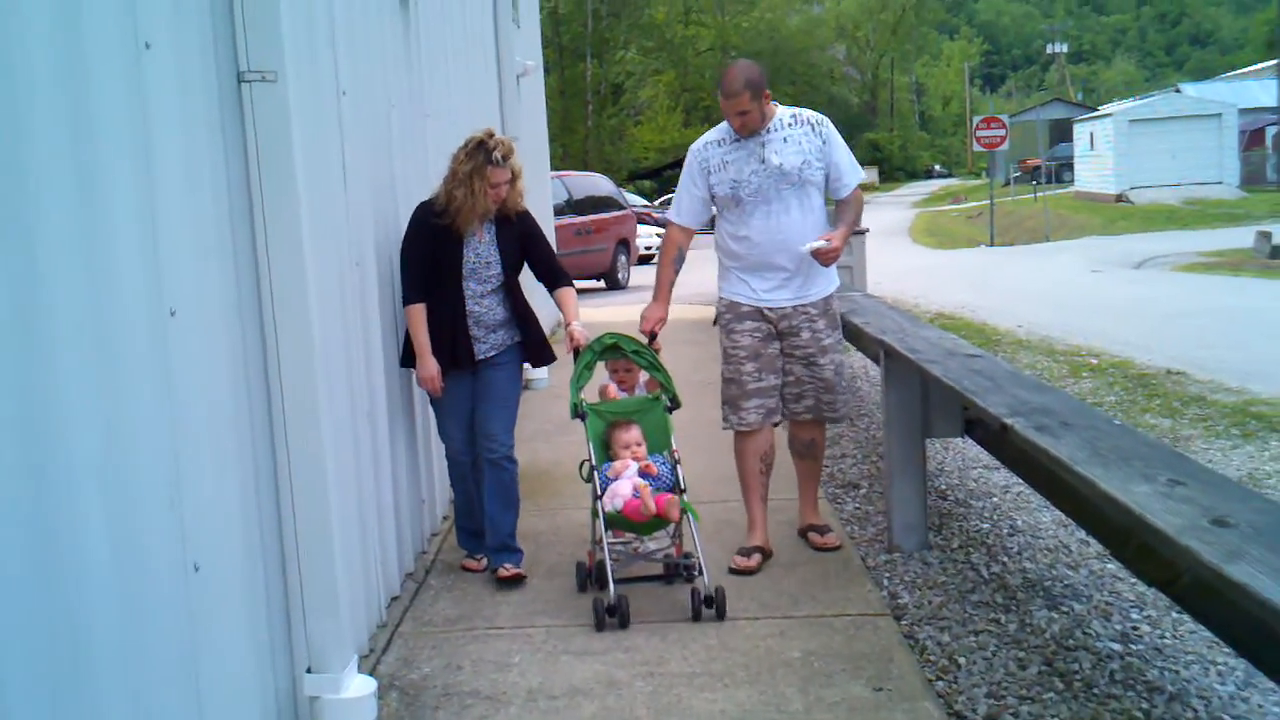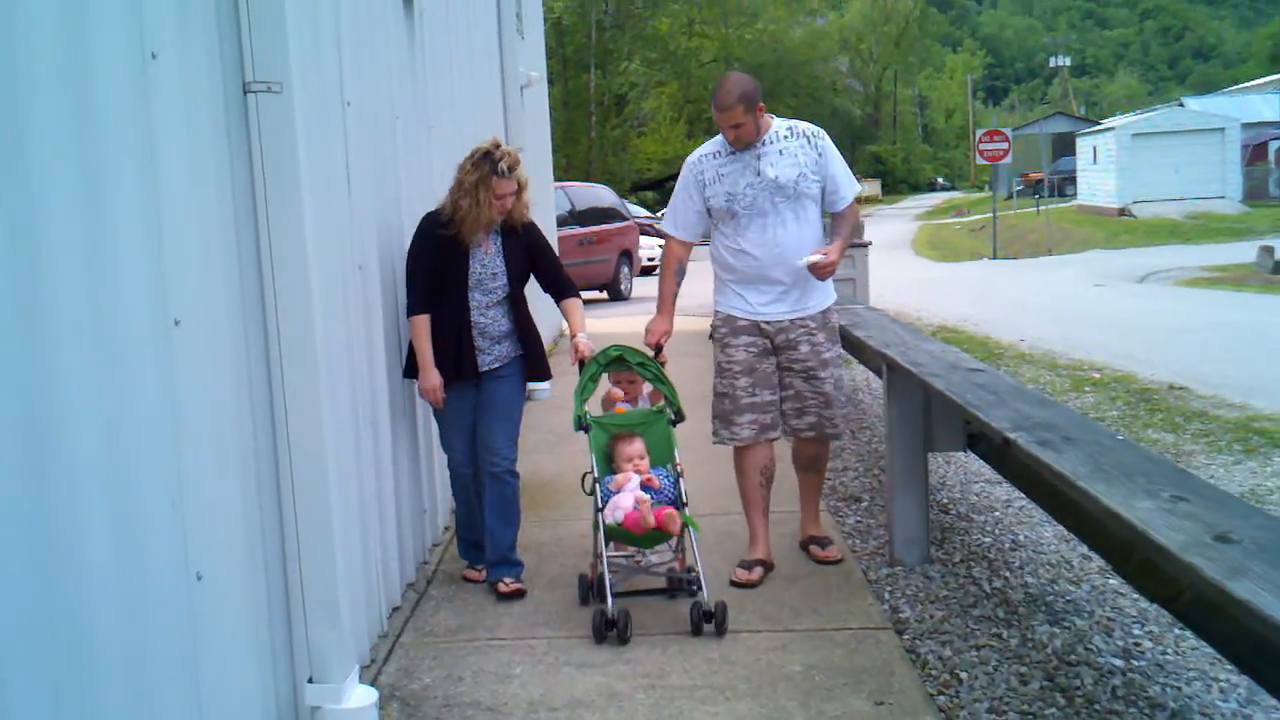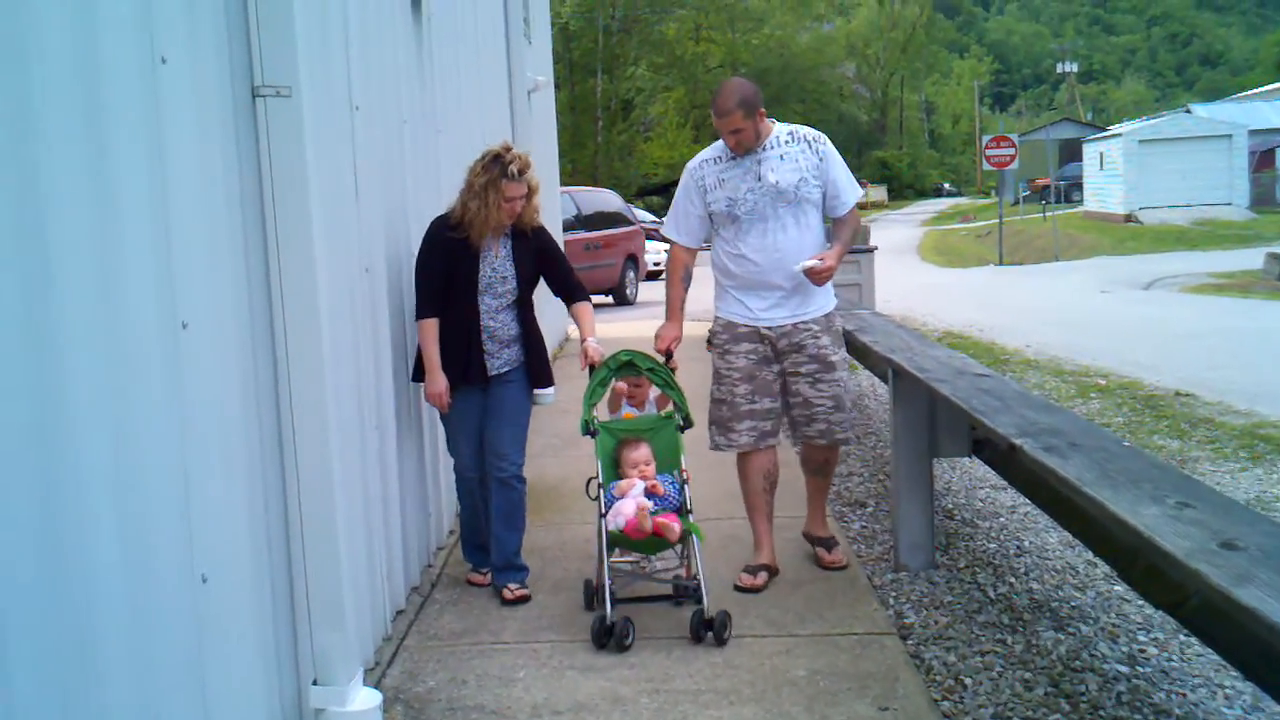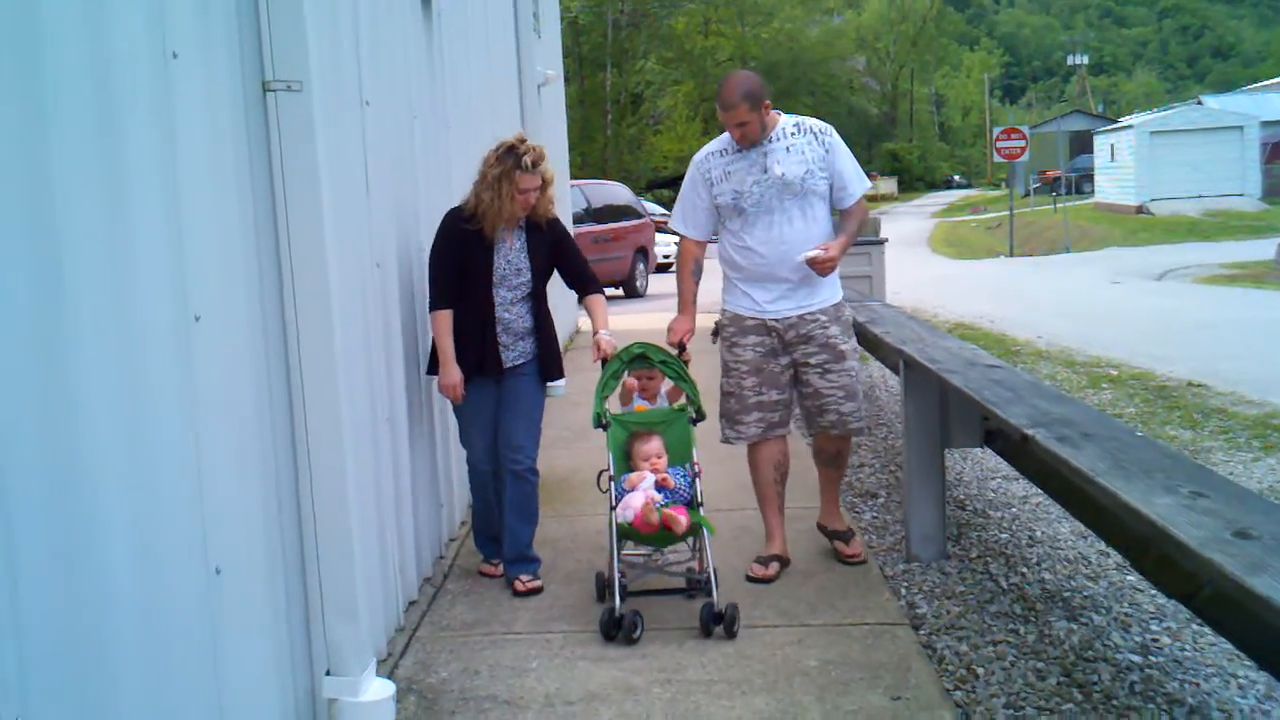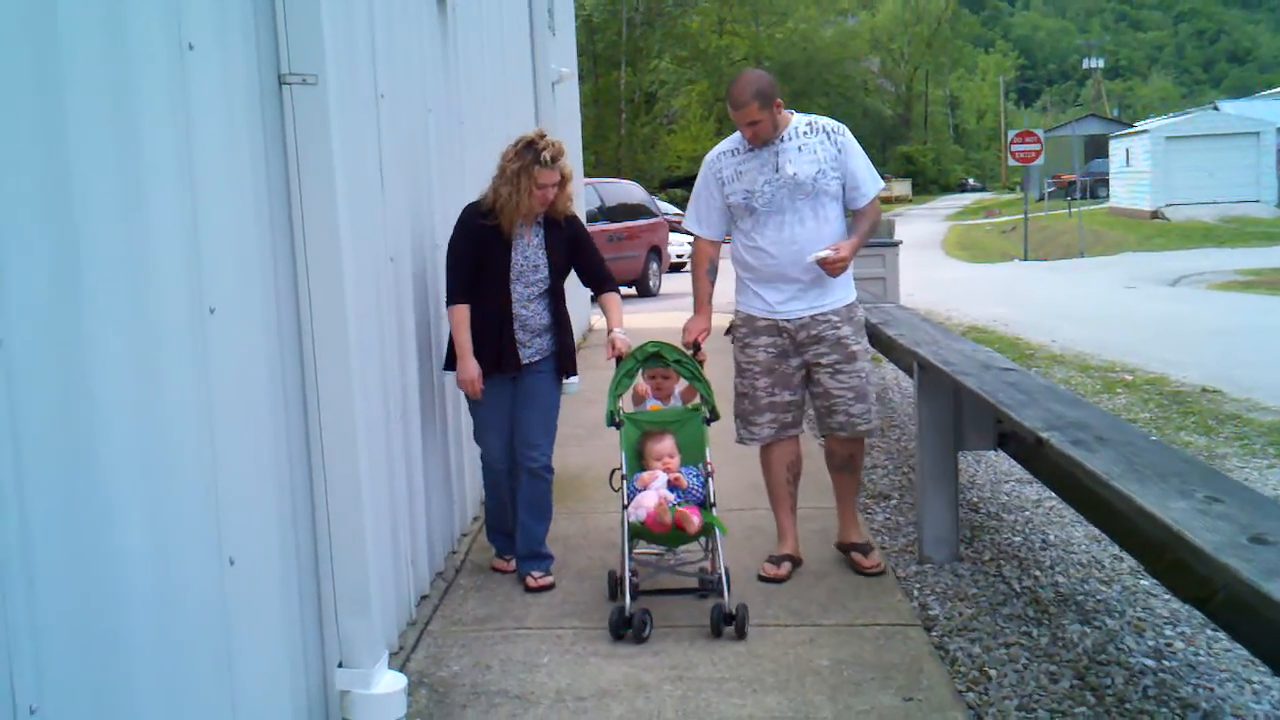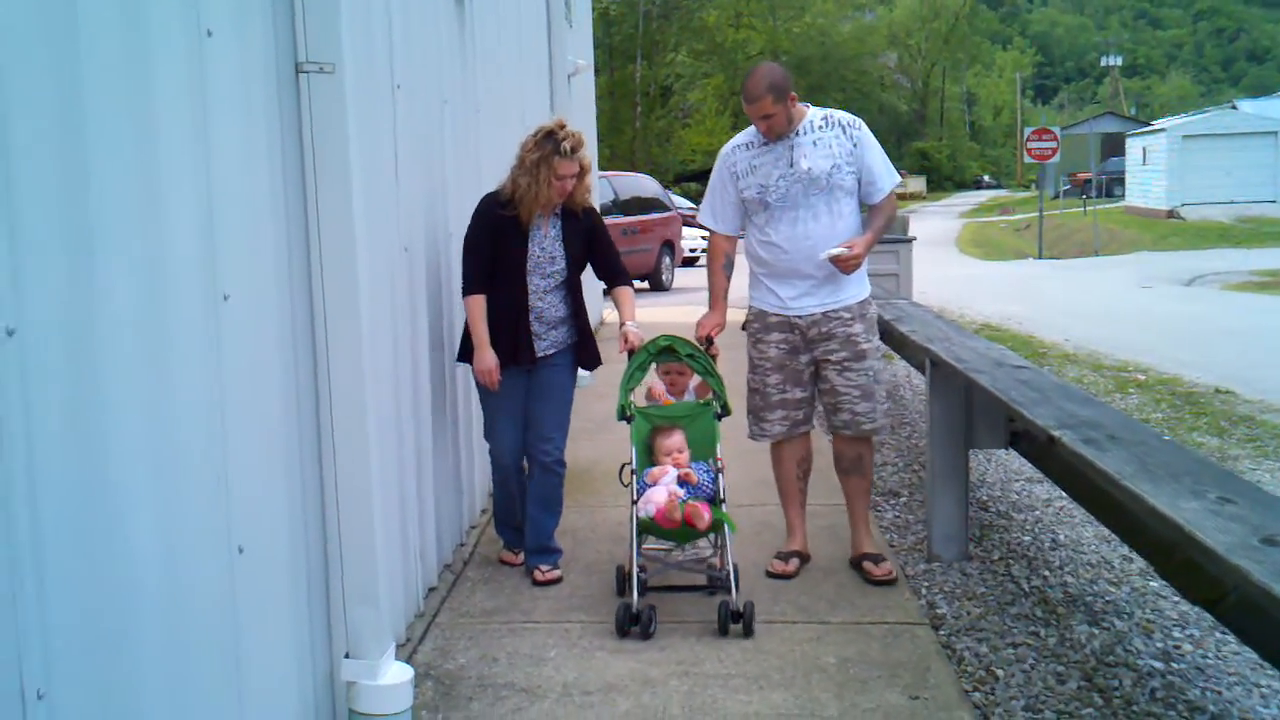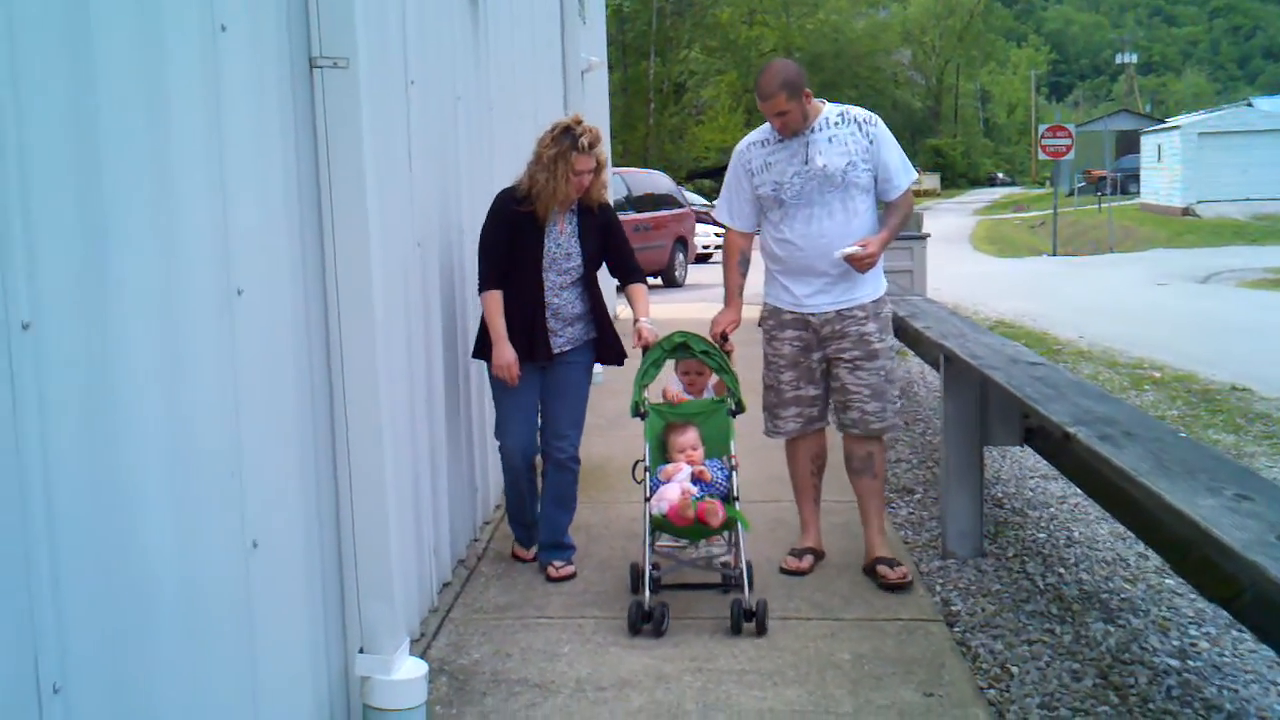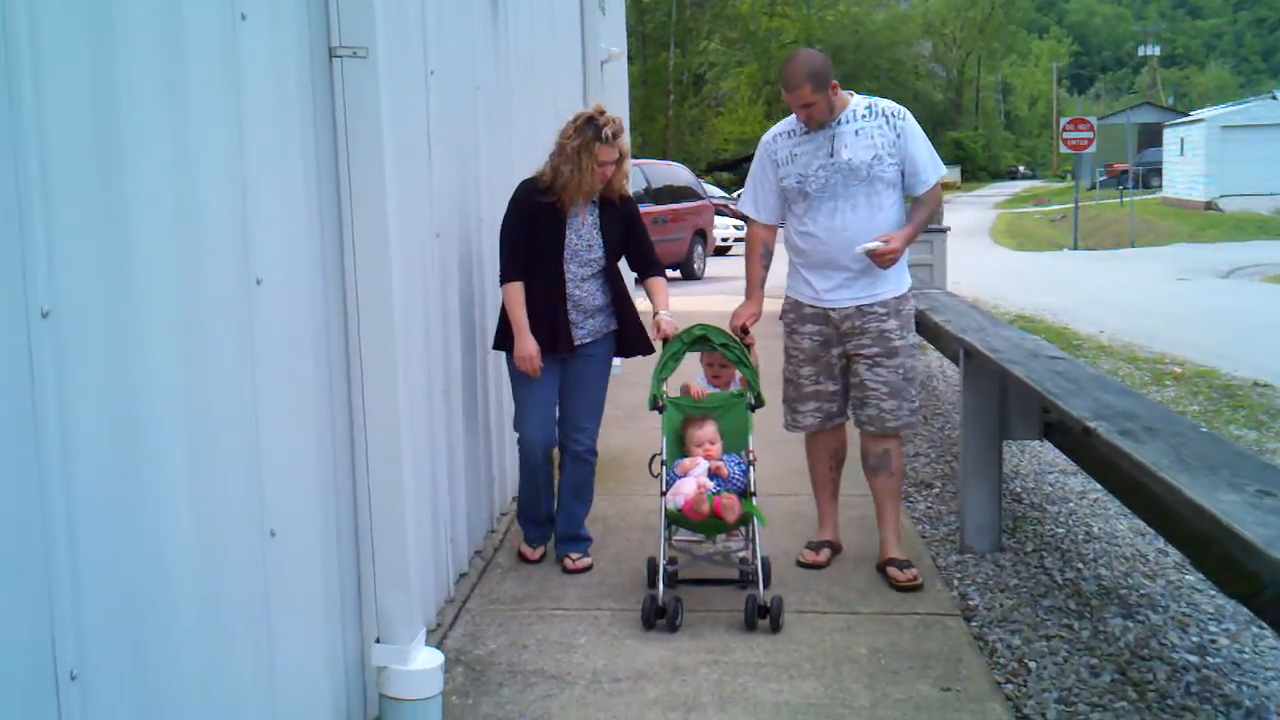
dt=0.1s
person 1, frame 1
left shoulder: (815, 129)
right shoulder: (705, 152)
left elbow: (850, 195)
right elbow: (681, 229)
left wrist: (841, 233)
right wrist: (661, 300)
left hip: (812, 298)
right hip: (744, 304)
left knee: (811, 412)
right knee: (753, 417)
left ankle: (809, 513)
right ankle: (757, 533)
person 1, frame 2
left shoulder: (810, 141)
right shoulder: (701, 164)
left elbow: (847, 208)
right elbow: (679, 242)
left wrist: (837, 247)
right wrist: (664, 313)
left hip: (810, 312)
right hip: (740, 318)
left knee: (813, 427)
right knee: (750, 431)
left ankle: (811, 525)
right ankle: (759, 546)
person 1, frame 3
left shoulder: (812, 147)
right shoulder: (702, 170)
left elbow: (848, 214)
right elbow: (684, 248)
left wrist: (834, 253)
right wrist: (674, 320)
left hip: (812, 317)
right hip: (741, 324)
left knee: (824, 430)
right knee: (753, 437)
left ankle: (817, 523)
right ankle: (764, 551)
person 1, frame 4
left shoulder: (819, 138)
right shoulder: (708, 162)
left elbow: (855, 205)
right elbow: (693, 241)
left wrist: (839, 244)
right wrist: (686, 313)
left hip: (820, 308)
right hip: (748, 317)
left knee: (836, 421)
right knee: (762, 429)
left ankle: (831, 515)
right ankle: (775, 542)
person 1, frame 5
left shoulder: (832, 137)
right shoulder: (719, 162)
left elbow: (868, 206)
right elbow: (707, 241)
left wrist: (850, 245)
right wrist: (703, 313)
left hip: (832, 310)
right hip: (761, 318)
left knee: (848, 426)
right knee: (774, 430)
left ankle: (850, 531)
right ankle: (787, 542)
person 1, frame 6
left shoulder: (847, 131)
right shoulder: (734, 155)
left elbow: (884, 201)
right elbow: (722, 237)
left wrist: (865, 241)
right wrist: (717, 308)
left hip: (845, 306)
right hip: (774, 314)
left knee: (855, 425)
right knee: (785, 427)
left ankle: (863, 541)
right ankle: (796, 538)
person 1, frame 7
left shoulder: (865, 128)
right shoulder: (751, 152)
left elbow: (902, 198)
right elbow: (739, 233)
left wrist: (880, 240)
right wrist: (733, 304)
left hip: (859, 305)
right hip: (788, 310)
left knee: (866, 425)
right knee: (800, 425)
left ankle: (876, 546)
right ankle: (810, 536)
person 1, frame 8
left shoulder: (892, 121)
right shoulder: (776, 143)
left elbow: (929, 193)
right elbow: (762, 225)
left wrist: (905, 236)
right wrist: (754, 298)
left hip: (882, 300)
right hip: (810, 304)
left knee: (883, 421)
right knee: (820, 419)
left ankle: (891, 545)
right ankle: (827, 529)
person 2, frame 1
left shoulder: (516, 220)
right shoulder: (430, 220)
left elbow: (553, 274)
right elbow: (414, 292)
left wrist: (572, 321)
right wrist: (424, 355)
left hip: (501, 350)
right hip: (447, 354)
left knee: (497, 449)
right knee: (460, 452)
left ankle: (504, 553)
right ankle: (474, 543)
person 2, frame 2
left shoulder: (522, 231)
right shoulder: (436, 230)
left elbow: (560, 285)
right elbow: (418, 303)
left wrist: (579, 333)
right wrist: (427, 367)
left hip: (505, 362)
right hip: (451, 365)
left knee: (499, 462)
right knee: (463, 464)
left ankle: (504, 566)
right ankle: (475, 554)
person 2, frame 3
left shoulder: (532, 236)
right shoulder: (445, 234)
left elbow: (571, 289)
right elbow: (427, 307)
left wrist: (588, 337)
right wrist: (433, 370)
left hip: (512, 368)
right hip: (458, 369)
left knee: (506, 468)
right knee: (468, 468)
left ankle: (509, 571)
right ankle: (479, 557)
person 2, frame 4
left shoulder: (546, 228)
right shoulder: (460, 226)
left elbow: (585, 282)
right elbow: (441, 298)
left wrist: (601, 330)
right wrist: (447, 362)
left hip: (526, 360)
right hip: (473, 361)
left knee: (519, 461)
right knee: (482, 460)
left ankle: (521, 562)
right ankle: (492, 548)
person 2, frame 5
left shoulder: (564, 224)
right shoulder: (477, 221)
left elbow: (601, 280)
right elbow: (458, 293)
left wrist: (615, 328)
right wrist: (465, 356)
left hip: (542, 357)
right hip: (488, 358)
left knee: (535, 459)
right knee: (496, 458)
left ankle: (533, 558)
right ankle: (504, 544)
person 2, frame 6
left shoulder: (581, 217)
right shoulder: (495, 211)
left elbow: (615, 274)
right elbow: (474, 283)
left wrist: (628, 321)
right wrist: (482, 347)
left hip: (558, 350)
right hip: (504, 350)
left knee: (548, 453)
right knee: (505, 451)
left ankle: (542, 552)
right ankle: (513, 536)
person 2, frame 7
left shoulder: (597, 213)
right shoulder: (511, 207)
left elbow: (628, 270)
right elbow: (490, 279)
left wrist: (641, 318)
right wrist: (500, 342)
left hip: (574, 347)
right hip: (518, 346)
left knee: (563, 450)
right knee: (516, 447)
left ankle: (555, 547)
right ankle: (525, 533)
person 2, frame 8
left shoulder: (618, 205)
right shoulder: (532, 198)
left elbow: (647, 264)
right elbow: (512, 271)
left wrist: (661, 311)
right wrist: (522, 334)
left hip: (595, 338)
right hip: (537, 338)
left knee: (580, 443)
right knee: (535, 440)
left ankle: (572, 538)
right ankle: (535, 530)
